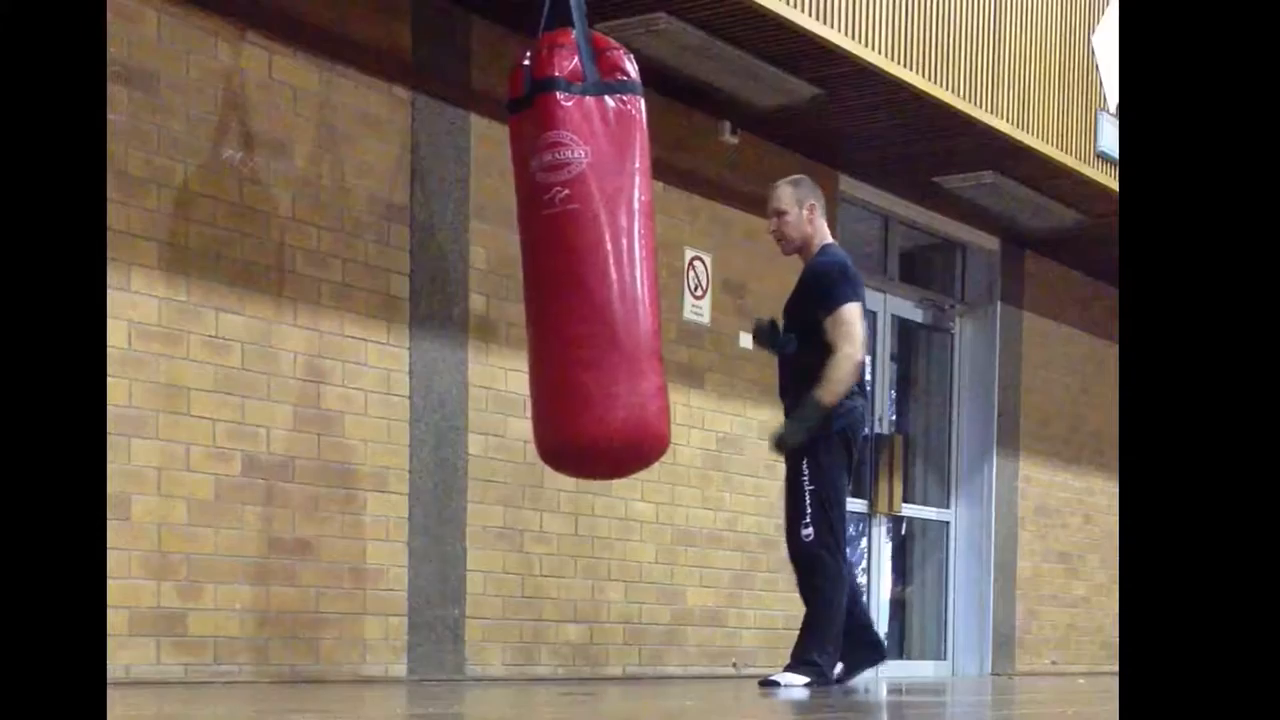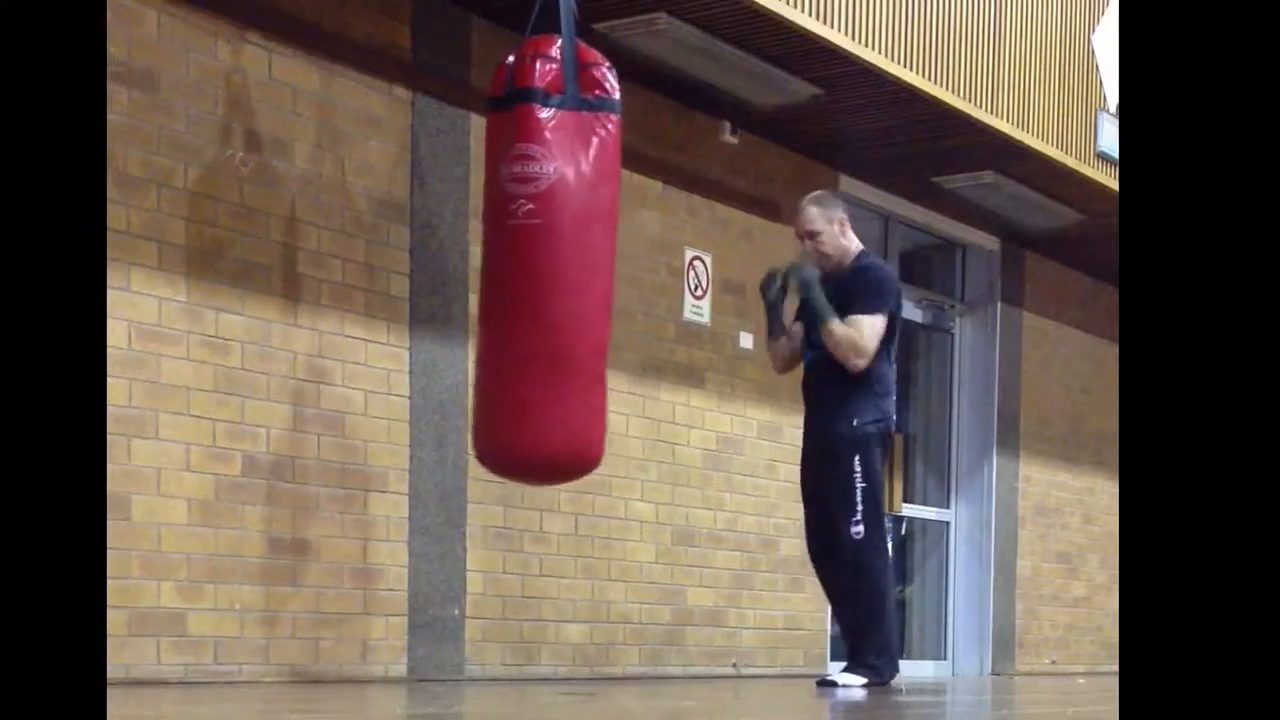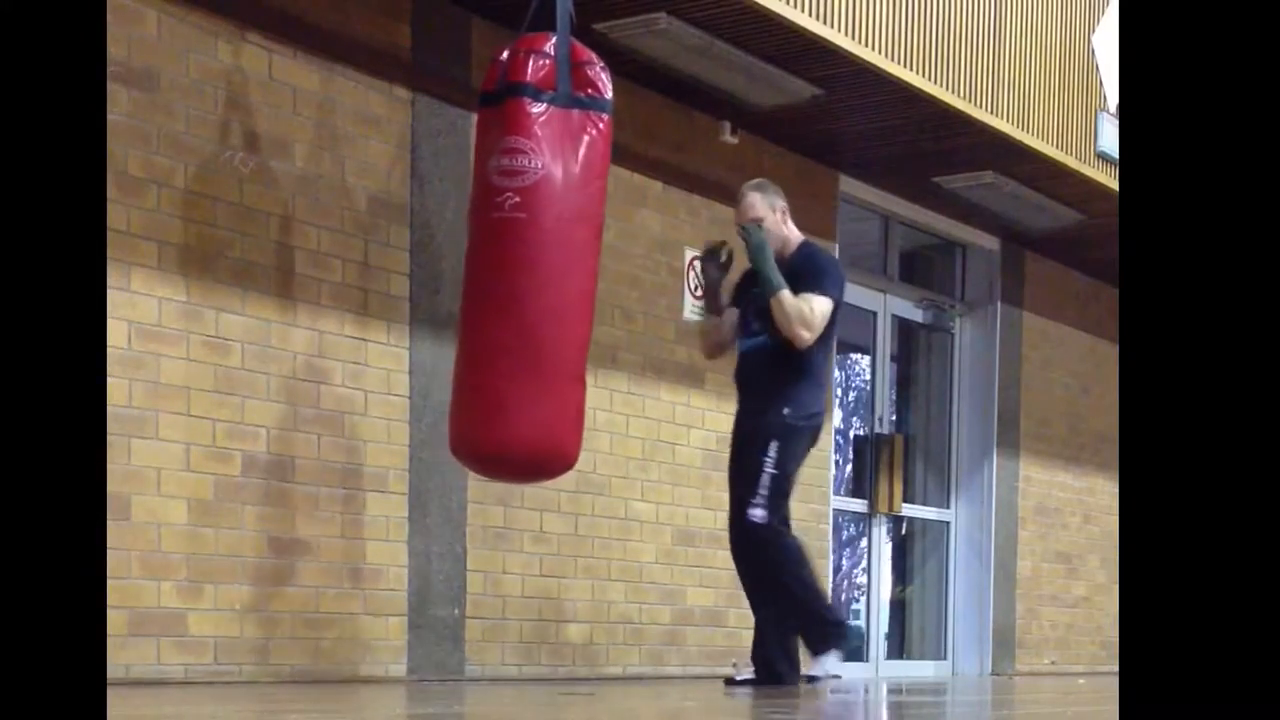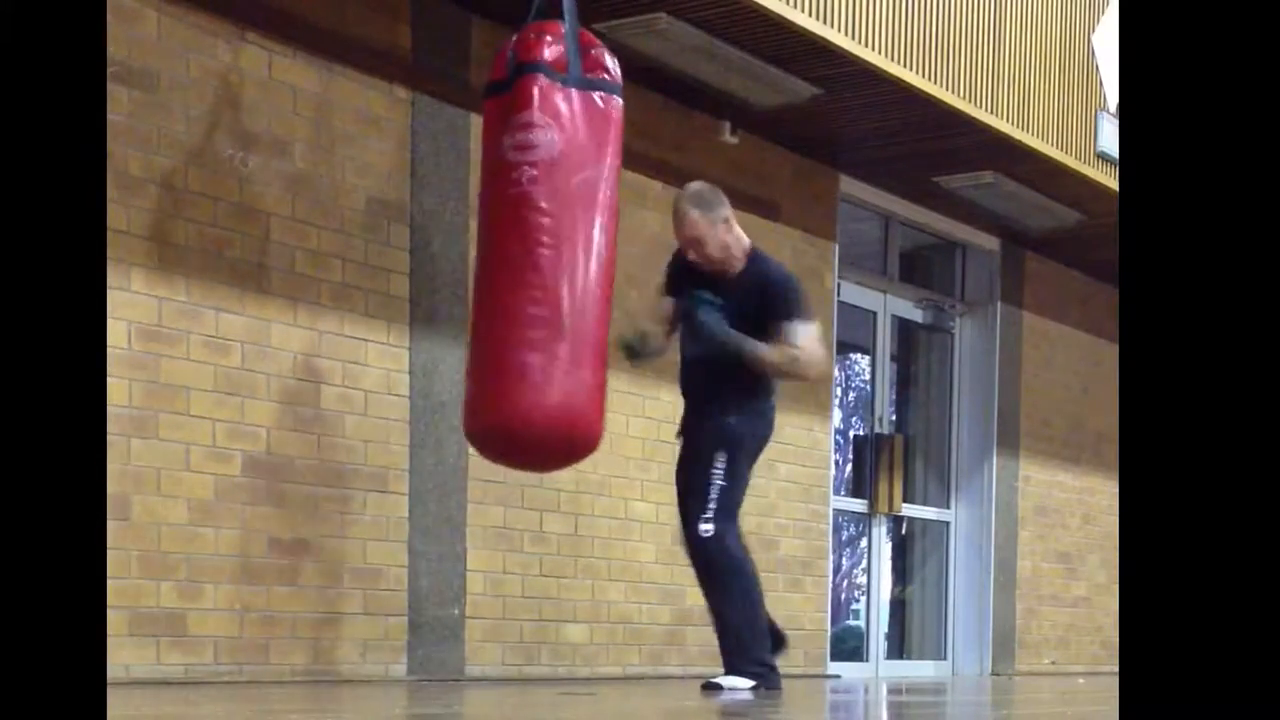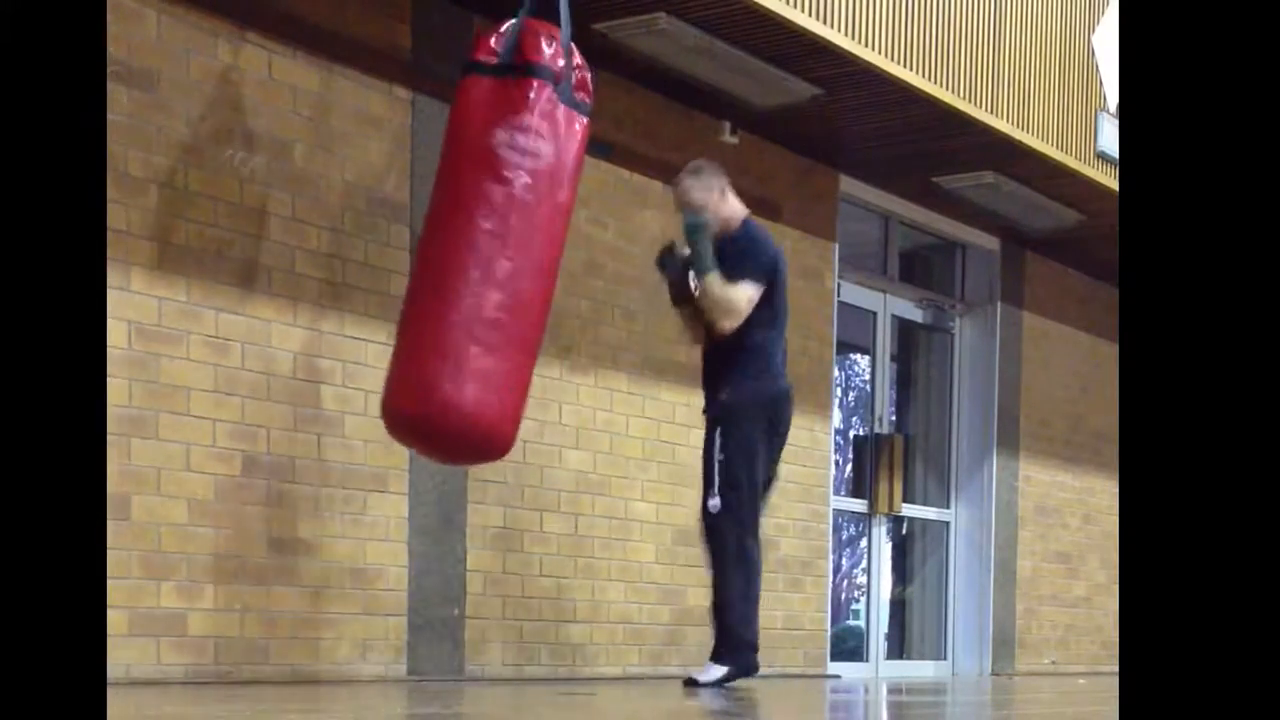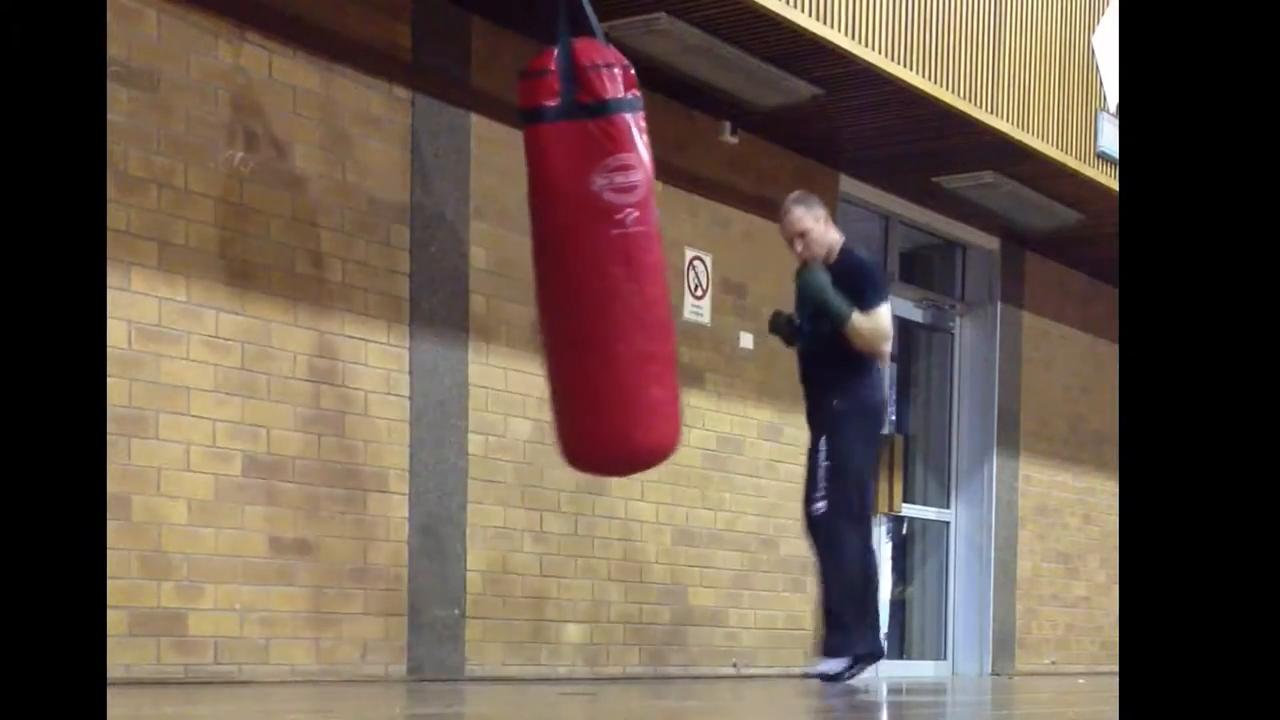
dt=0.7s
person 1, frame 1
left shoulder: (828, 271)
right shoulder: (826, 270)
left elbow: (851, 353)
left wrist: (805, 420)
right wrist: (778, 342)
left hip: (825, 427)
right hip: (824, 427)
left knee: (816, 542)
right knee: (814, 540)
left ankle: (815, 661)
right ankle: (859, 643)
person 1, frame 2
left shoulder: (871, 277)
right shoulder: (821, 284)
left elbow: (857, 356)
right elbow: (783, 362)
left wrist: (813, 302)
right wrist: (774, 311)
left hip: (858, 427)
right hip: (822, 429)
left knee: (859, 541)
right knee: (827, 546)
left ankle: (873, 660)
right ankle: (872, 653)
person 1, frame 3
left shoulder: (816, 265)
right shoulder: (751, 279)
left elbow: (802, 332)
right elbow: (713, 346)
left wrist: (767, 267)
right wrist: (713, 288)
left hip: (788, 414)
right hip: (754, 415)
left knee: (761, 523)
right knee: (748, 537)
left ankle: (828, 636)
right ankle: (775, 660)
person 1, frame 4
left shoulder: (772, 281)
right shoulder: (685, 264)
left elbow: (811, 363)
right elbow: (662, 326)
left wrist: (738, 345)
right wrist: (641, 342)
left hip: (736, 422)
right hip: (701, 421)
left knee: (710, 535)
right knee: (709, 536)
left ankle: (752, 664)
right ankle: (763, 640)
person 1, frame 5
left shoulder: (748, 244)
right shoulder: (735, 247)
left elbow: (728, 316)
right elbow: (703, 329)
left wrist: (702, 255)
right wrist: (679, 282)
left hip: (746, 397)
right hip: (755, 399)
left knee: (726, 517)
right knee: (732, 520)
left ankle: (734, 650)
right ankle: (736, 651)
person 1, frame 6
left shoulder: (860, 269)
right shoulder: (810, 277)
left elbow: (880, 344)
left wrist: (830, 298)
right wrist: (790, 332)
left hip: (850, 407)
right hip: (833, 408)
left knee: (830, 518)
right knee: (847, 522)
left ankle: (847, 640)
right ankle: (862, 639)
